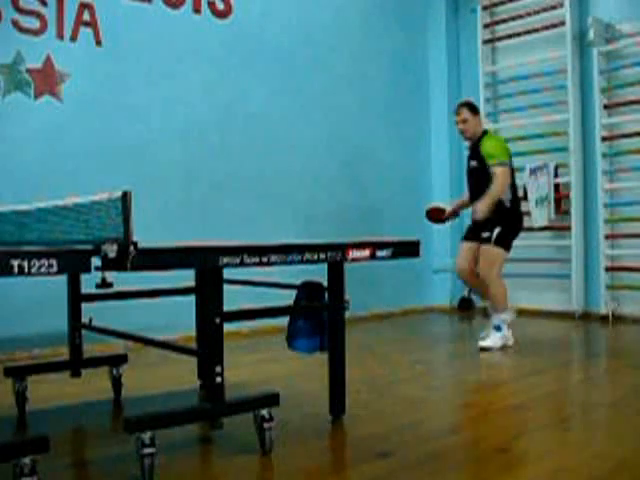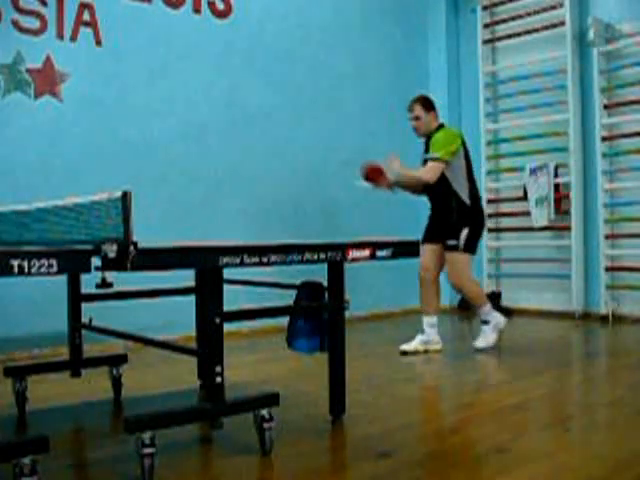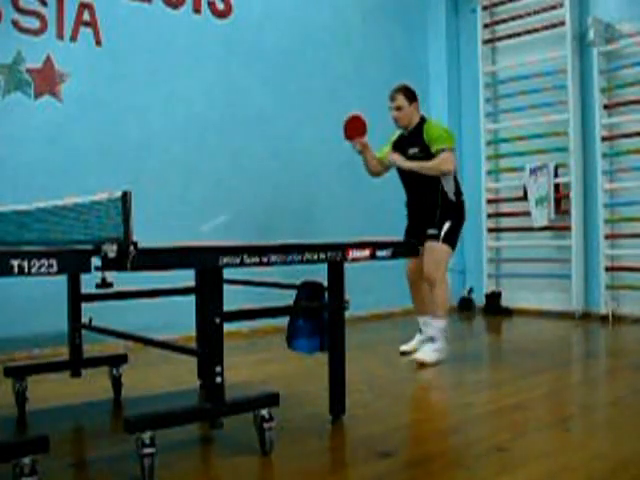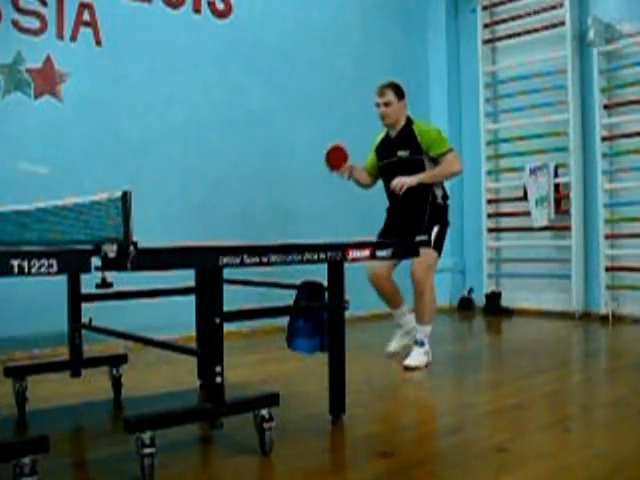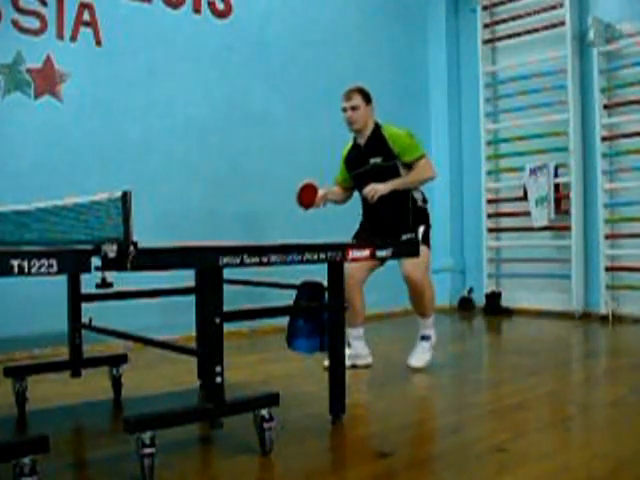
dt=1s
person 1, frame 1
left shoulder: (492, 143)
right shoulder: (473, 151)
left elbow: (502, 177)
left wrist: (486, 203)
right wrist: (457, 206)
left hip: (501, 217)
right hip: (483, 220)
left knee: (488, 272)
right knee: (463, 268)
left ankle: (501, 330)
right ankle: (499, 312)
person 1, frame 2
left shoulder: (446, 137)
right shoulder: (432, 142)
left elbow: (430, 176)
right elbow: (425, 186)
left wrist: (400, 170)
right wrist: (395, 183)
left hip: (463, 217)
right hip: (441, 217)
left knee: (458, 278)
right knee: (426, 272)
left ankle: (490, 318)
right ankle: (429, 335)
person 1, frame 3
left shoulder: (434, 131)
right shoulder: (398, 139)
left elbow: (447, 165)
right elbow: (376, 169)
left wrist: (406, 163)
right wrist: (364, 150)
left hip: (444, 212)
right hip: (417, 215)
left knee: (434, 273)
right knee: (414, 274)
left ankle: (437, 340)
right ankle: (426, 332)
person 1, frame 4
left shoulder: (425, 132)
right shoulder: (381, 143)
left elbow: (455, 165)
right elbow: (369, 179)
left wrist: (414, 179)
right wrist: (352, 171)
left hip: (429, 216)
right hip: (397, 217)
left knee: (420, 276)
right knee: (377, 273)
left ankle: (422, 345)
right ankle: (406, 323)
person 1, frame 5
left shoulder: (396, 137)
right shoulder: (349, 152)
left elbow: (428, 171)
right elbow: (344, 191)
left wrist: (387, 186)
right wrist: (326, 195)
left hip: (409, 219)
right hip: (374, 225)
left knee: (415, 275)
right knee: (350, 277)
left ankle: (426, 336)
right ankle: (357, 349)
